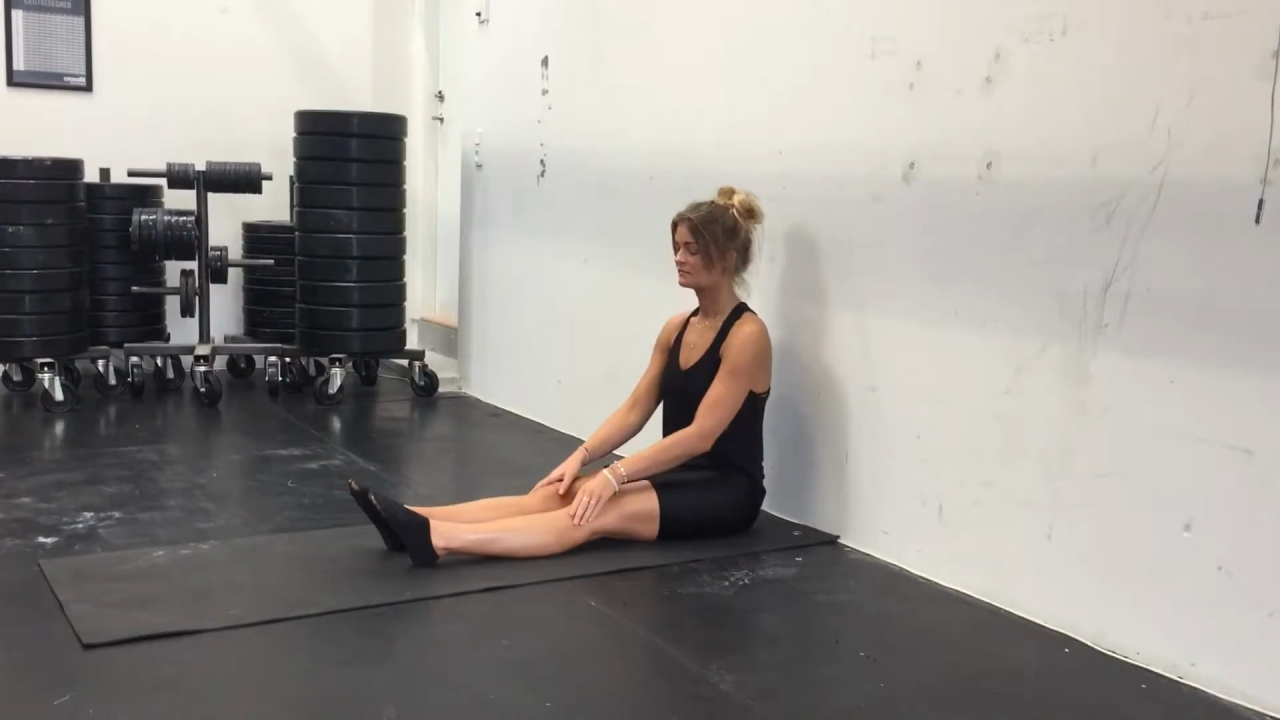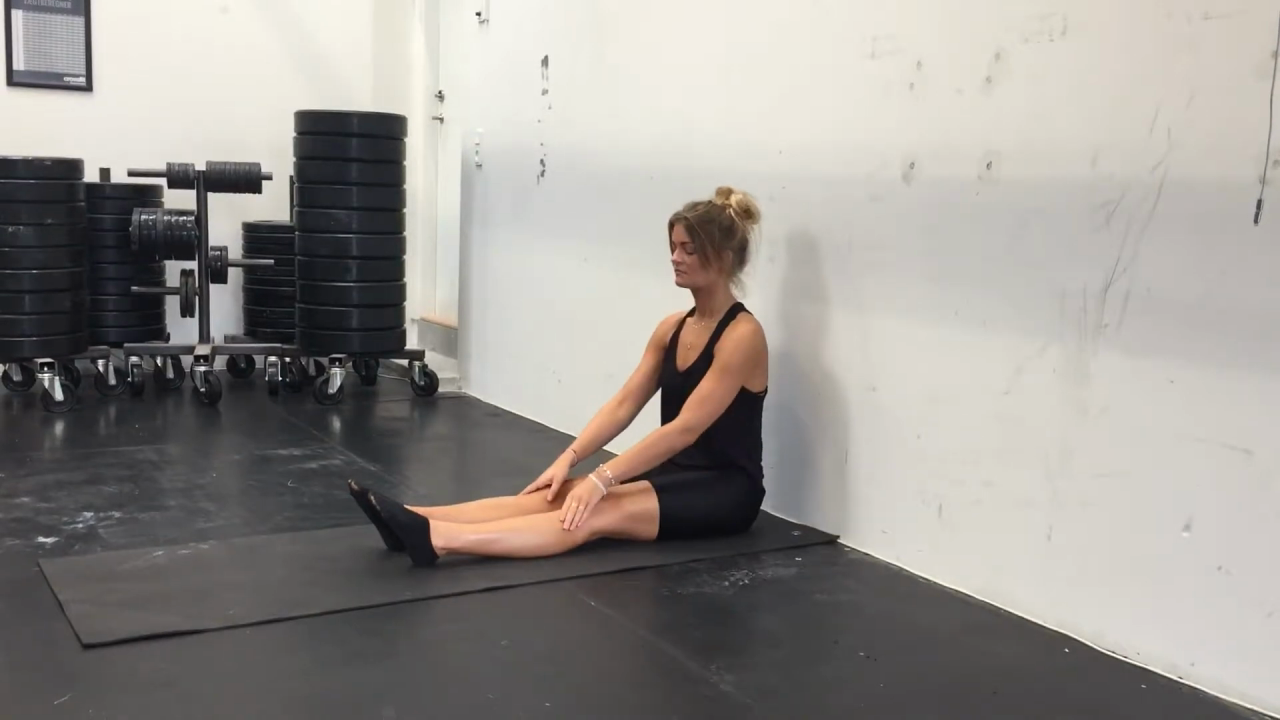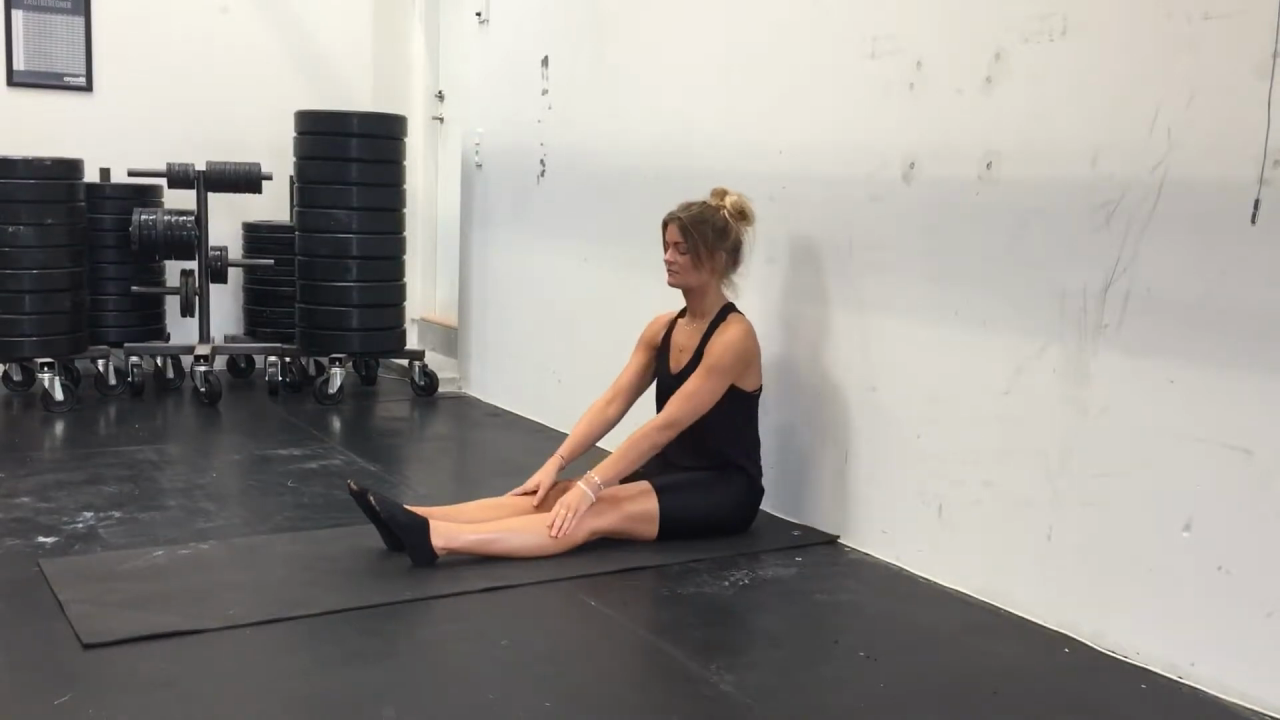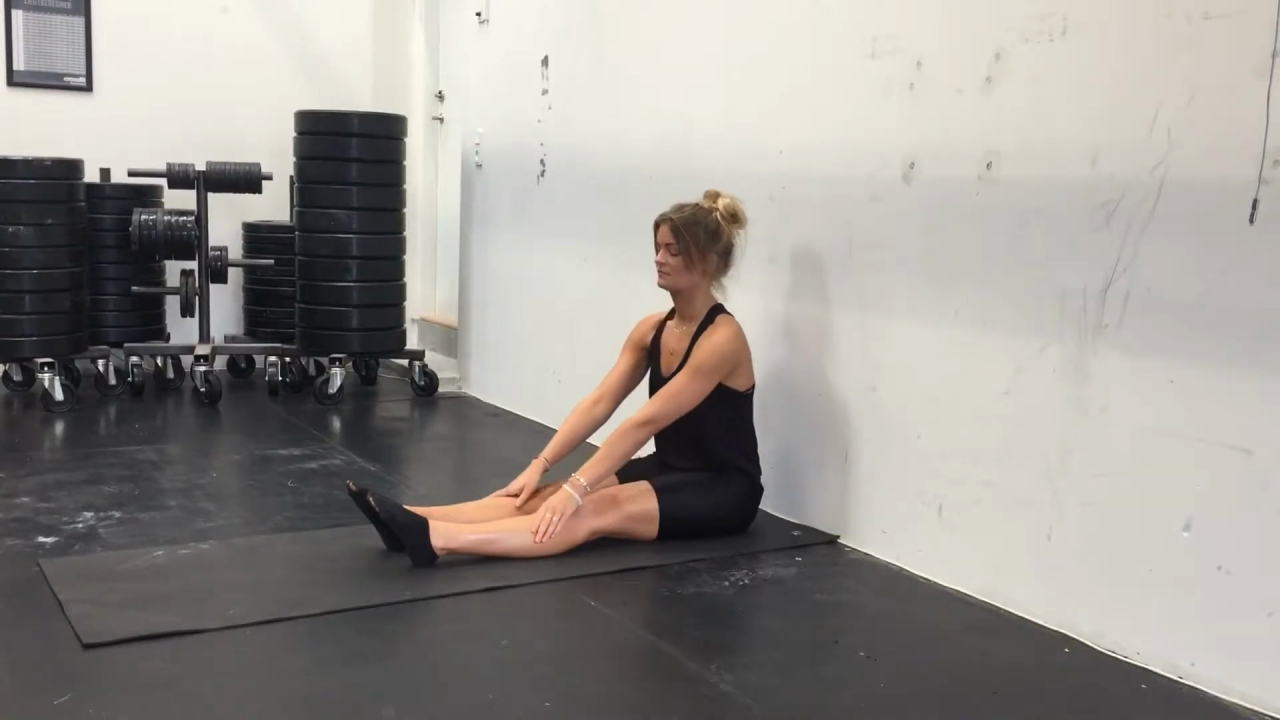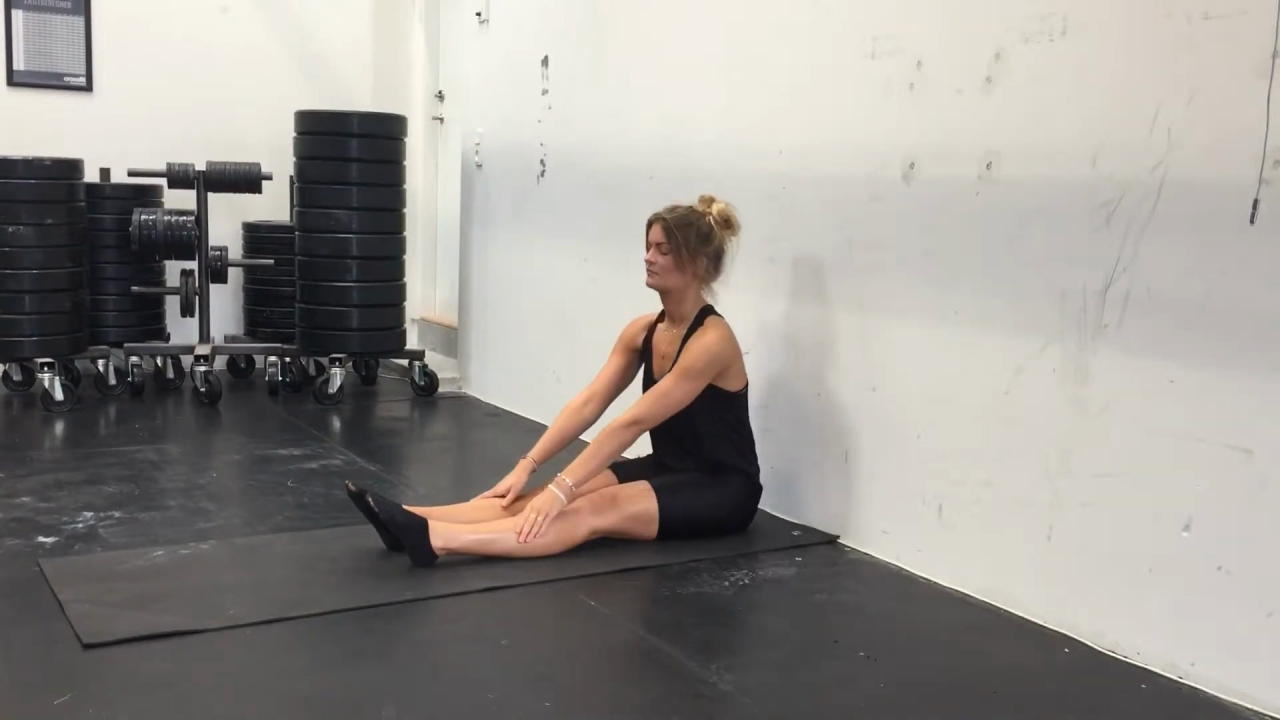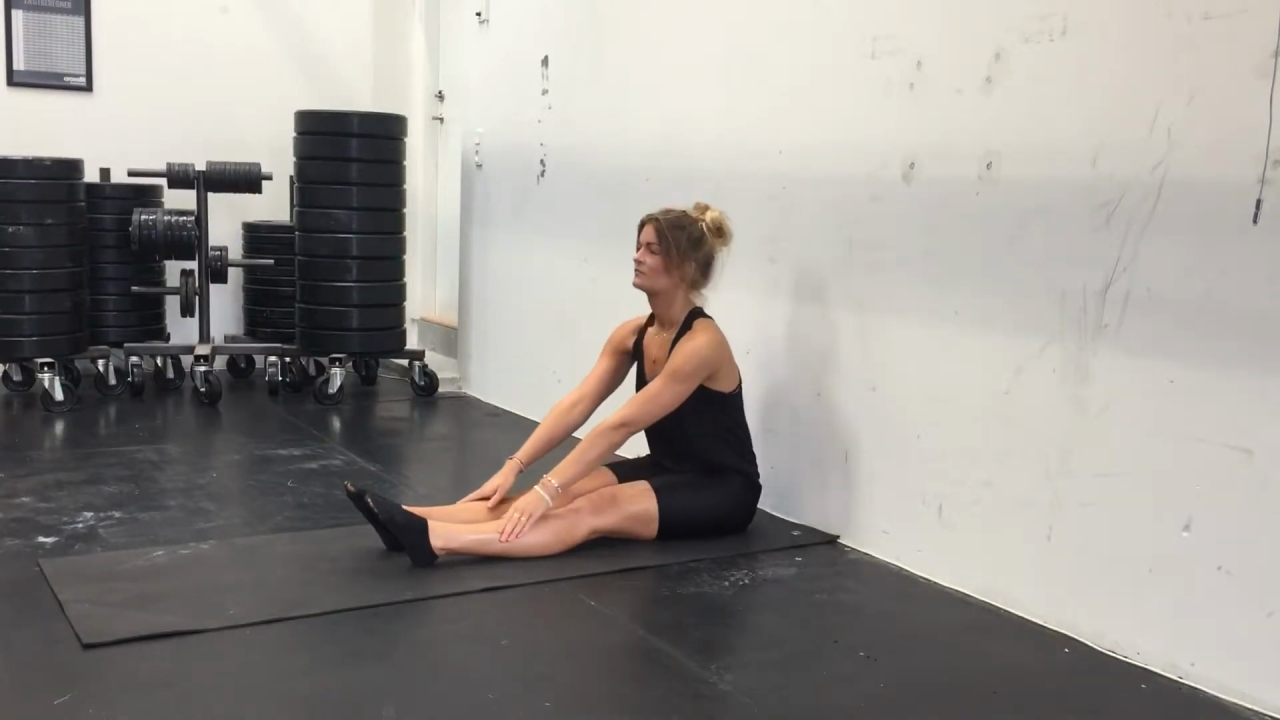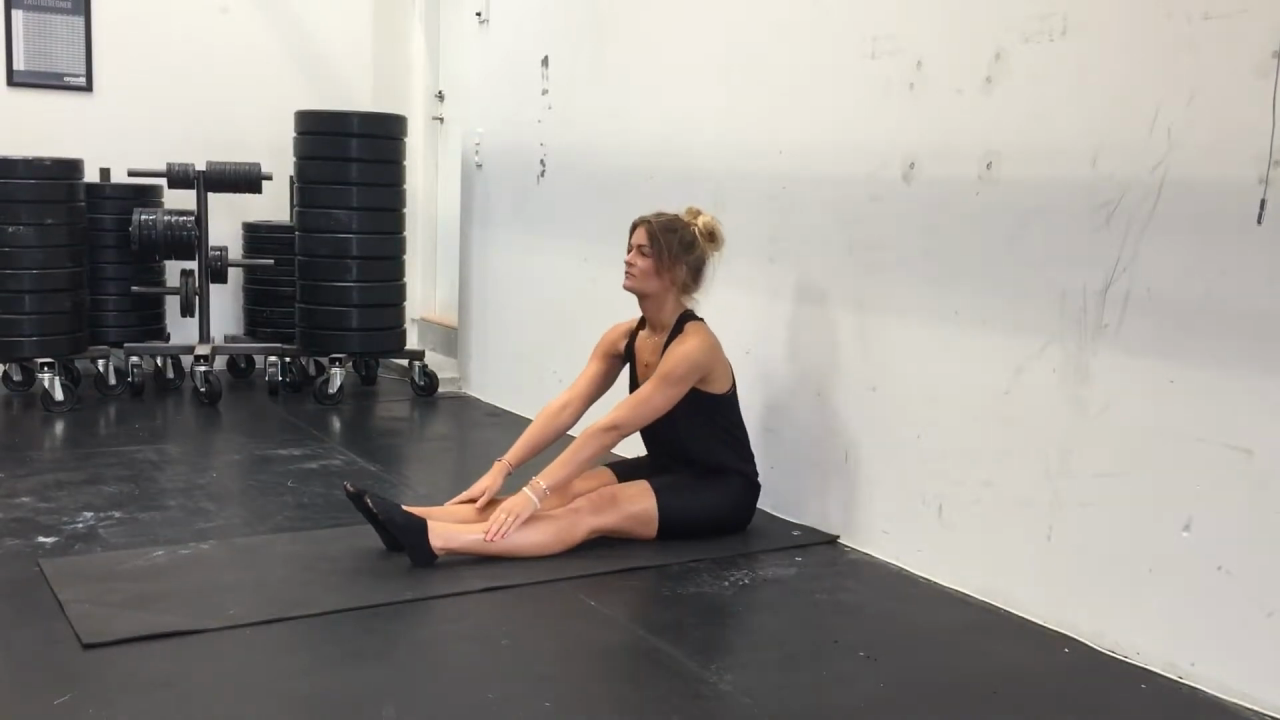
dt=0.2s
person 1, frame 1
left shoulder: (747, 335)
right shoulder: (677, 328)
left elbow: (702, 434)
right elbow: (634, 410)
left wrist: (614, 475)
right wrist: (582, 455)
left hip: (726, 490)
right hip: (678, 472)
left knee: (597, 513)
right knee: (560, 494)
left ankle: (437, 539)
right ankle: (419, 523)
person 1, frame 2
left shoulder: (742, 335)
right shoulder: (673, 327)
left elbow: (686, 428)
right elbow: (623, 405)
left wrist: (602, 479)
right wrist: (569, 458)
left hip: (726, 490)
right hip: (674, 471)
left knee: (598, 512)
right knee: (556, 496)
left ankle: (436, 539)
right ankle: (416, 521)
person 1, frame 3
left shoulder: (733, 336)
right shoulder: (663, 327)
left elbow: (666, 425)
right elbow: (611, 403)
left wrist: (589, 487)
right wrist: (556, 463)
left hip: (724, 490)
right hip: (671, 470)
left knee: (597, 513)
right knee: (555, 496)
left ankle: (437, 540)
right ankle: (414, 520)
person 1, frame 4
left shoulder: (722, 338)
right shoulder: (653, 328)
left elbow: (645, 422)
right elbow: (598, 403)
left wrist: (576, 489)
right wrist: (540, 466)
left hip: (724, 489)
right hip: (668, 469)
left knee: (598, 510)
right knee: (549, 497)
left ankle: (436, 539)
right ankle: (415, 521)
person 1, frame 5
left shoulder: (712, 340)
right shoulder: (643, 330)
left elbow: (633, 422)
right elbow: (587, 403)
left wrist: (561, 489)
right wrist: (526, 466)
left hip: (723, 490)
right hip: (667, 469)
left knee: (595, 510)
right knee: (560, 497)
left ankle: (435, 540)
right ankle: (415, 521)
person 1, frame 6
left shoulder: (702, 343)
right shoulder: (634, 333)
left elbow: (621, 425)
right elbow: (576, 405)
left wrist: (546, 489)
right wrist: (513, 467)
left hip: (722, 490)
right hip: (666, 468)
left knee: (595, 510)
right knee: (569, 494)
left ankle: (434, 539)
right ankle: (413, 520)
person 1, frame 7
left shoulder: (693, 346)
right shoulder: (625, 336)
left elbow: (611, 428)
right elbow: (566, 408)
left wrist: (535, 492)
right wrist: (501, 469)
left hip: (721, 490)
right hip: (665, 469)
left knee: (594, 510)
right knee: (565, 492)
left ankle: (434, 540)
right ankle: (412, 521)
